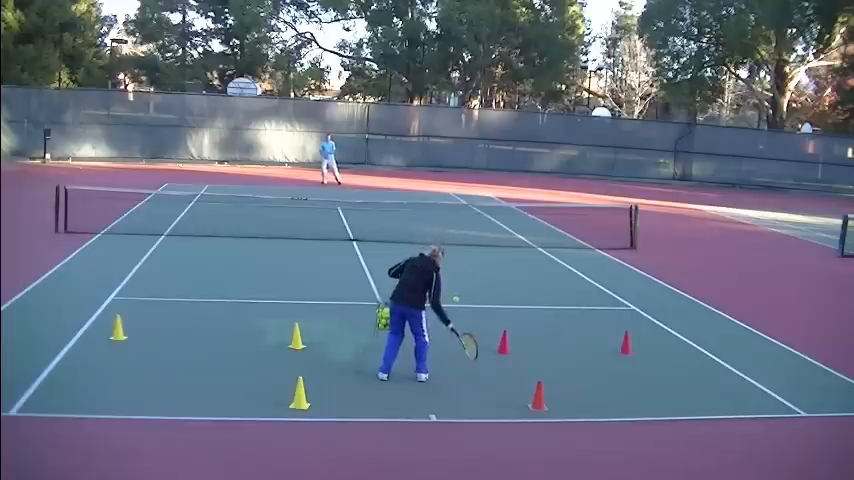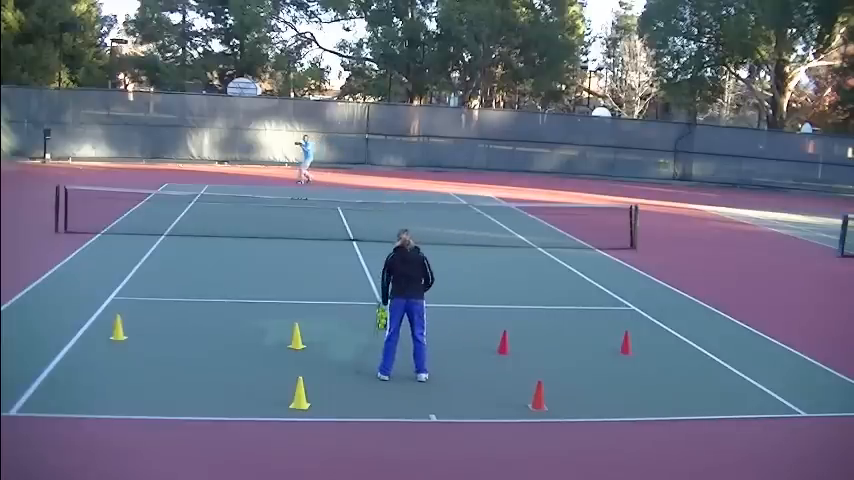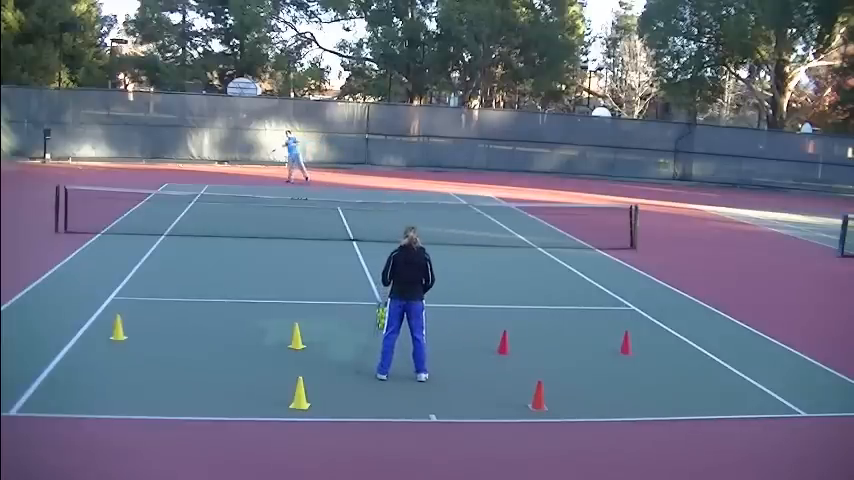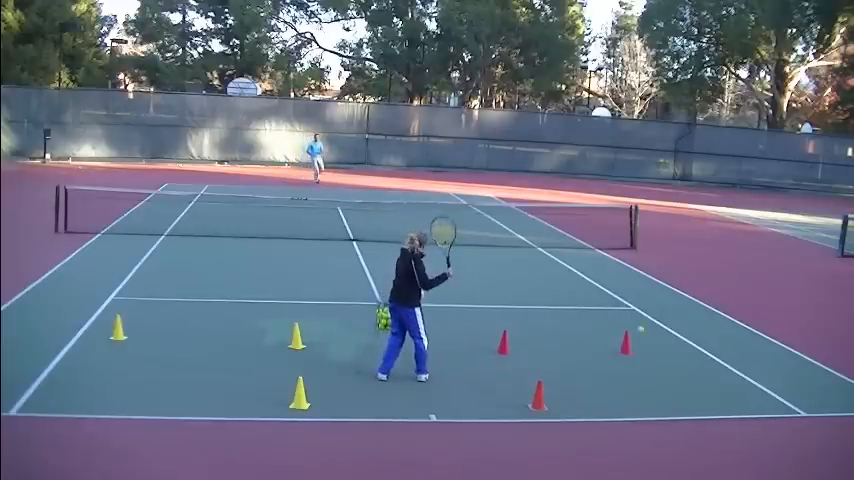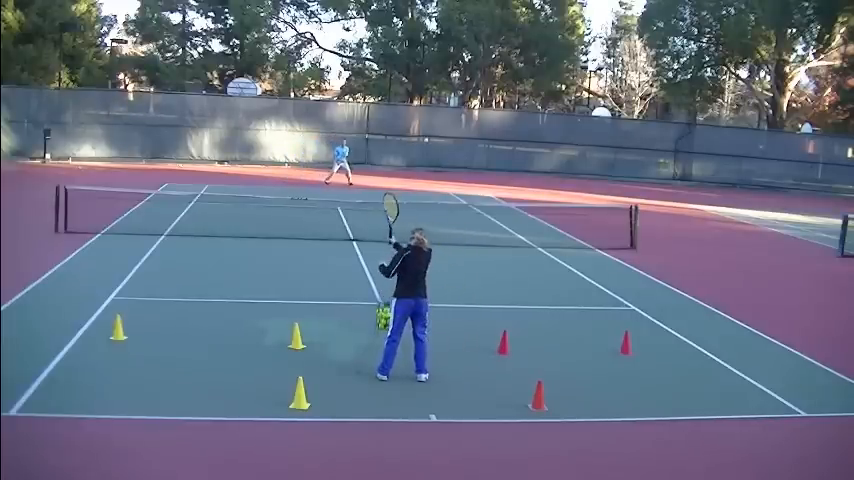
dt=1s
person 1, frame 1
left shoulder: (412, 260)
right shoulder: (434, 273)
left elbow: (392, 272)
right elbow: (434, 302)
right wrist: (447, 322)
left hip: (397, 302)
right hip: (416, 307)
left knee: (394, 335)
right knee: (422, 338)
left ankle: (384, 371)
right ankle: (421, 372)
person 1, frame 2
left shoulder: (392, 257)
right shoulder: (420, 256)
left elbow: (385, 280)
right elbow: (430, 279)
left wrist: (385, 300)
left hip: (397, 299)
right hip: (416, 299)
left knee: (391, 335)
right knee: (419, 335)
left ankle: (384, 371)
right ankle: (421, 372)
person 1, frame 3
left shoulder: (395, 254)
right shoulder: (424, 256)
left elbow: (386, 278)
right elbow: (430, 280)
left wrist: (388, 284)
left hip: (396, 299)
right hip: (416, 301)
left knee: (390, 334)
right knee: (418, 336)
left ankle: (382, 371)
right ankle: (421, 372)
person 1, frame 4
left shoulder: (403, 257)
right shoulder: (415, 260)
right elbow: (425, 284)
right wrist: (445, 276)
left hip: (395, 302)
right hip: (409, 305)
left knee: (396, 336)
right knee: (420, 338)
left ankle: (383, 371)
right ankle: (422, 373)
person 1, frame 5
left shoulder: (404, 253)
right shoulder: (427, 254)
left elbow: (389, 273)
left wrist: (382, 266)
right wrist: (396, 245)
left hip: (402, 299)
right hip: (421, 299)
left knee: (393, 335)
right knee: (420, 336)
left ankle: (383, 372)
right ankle: (421, 372)
